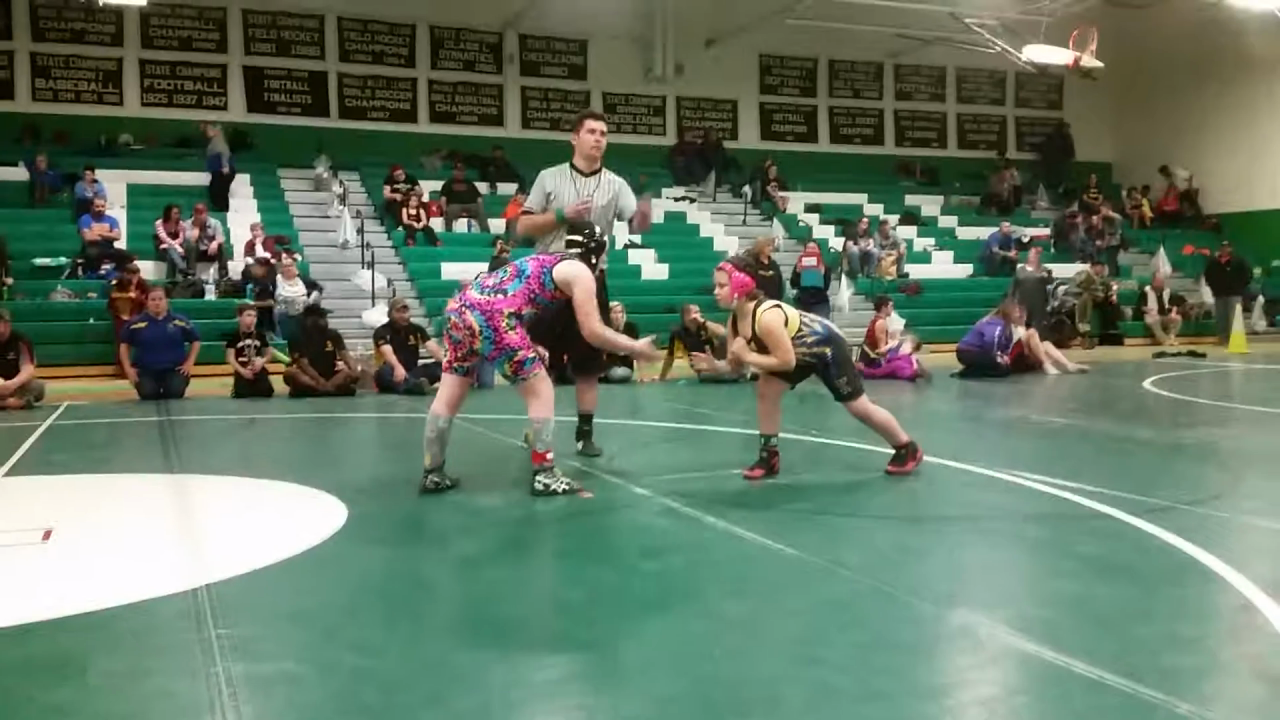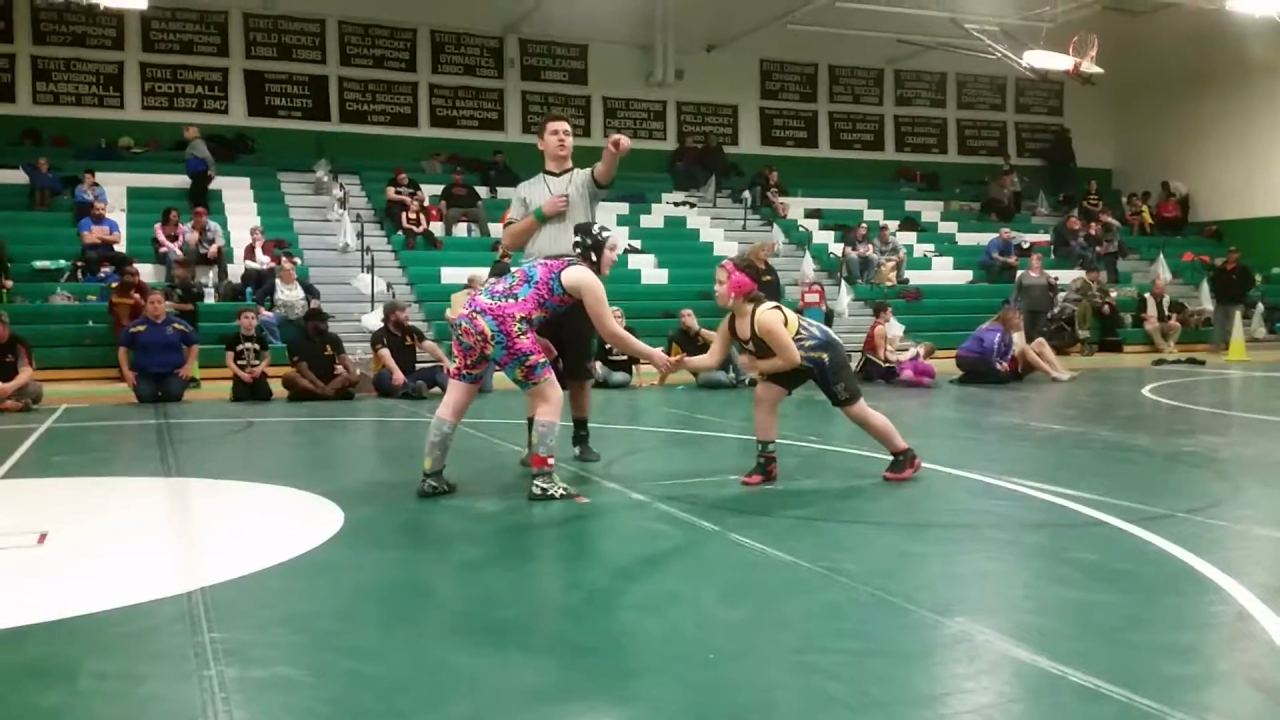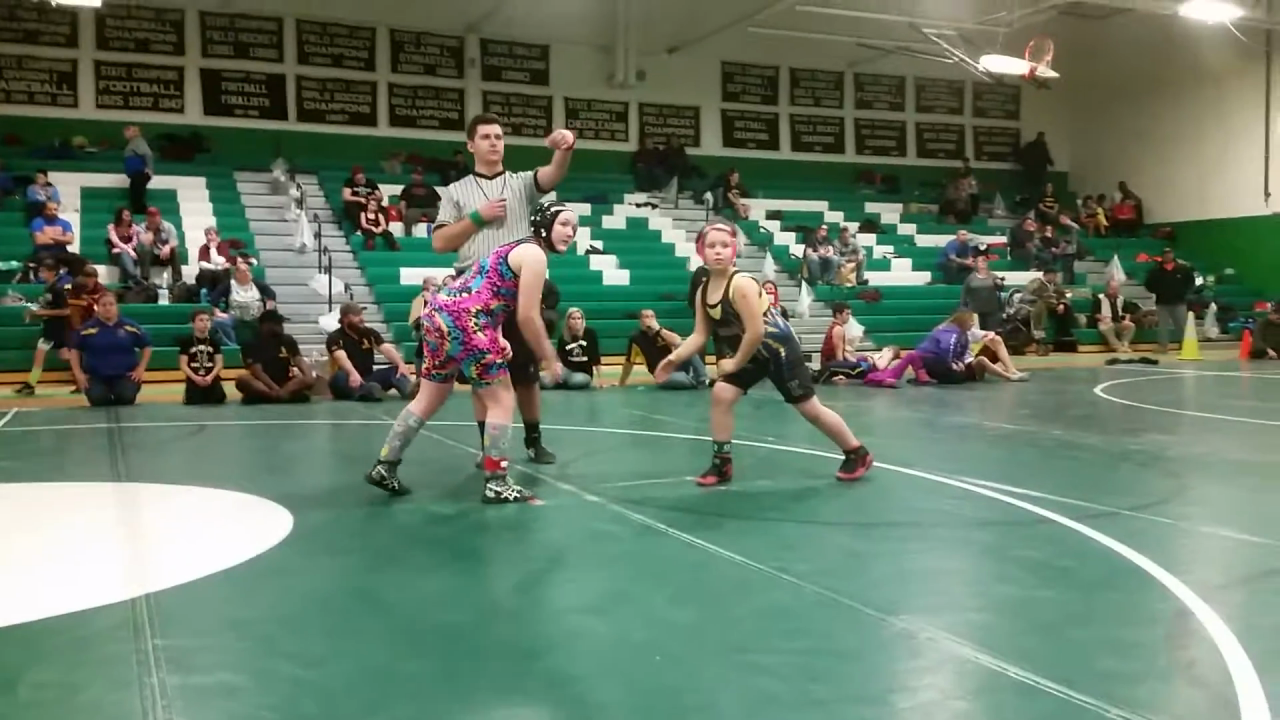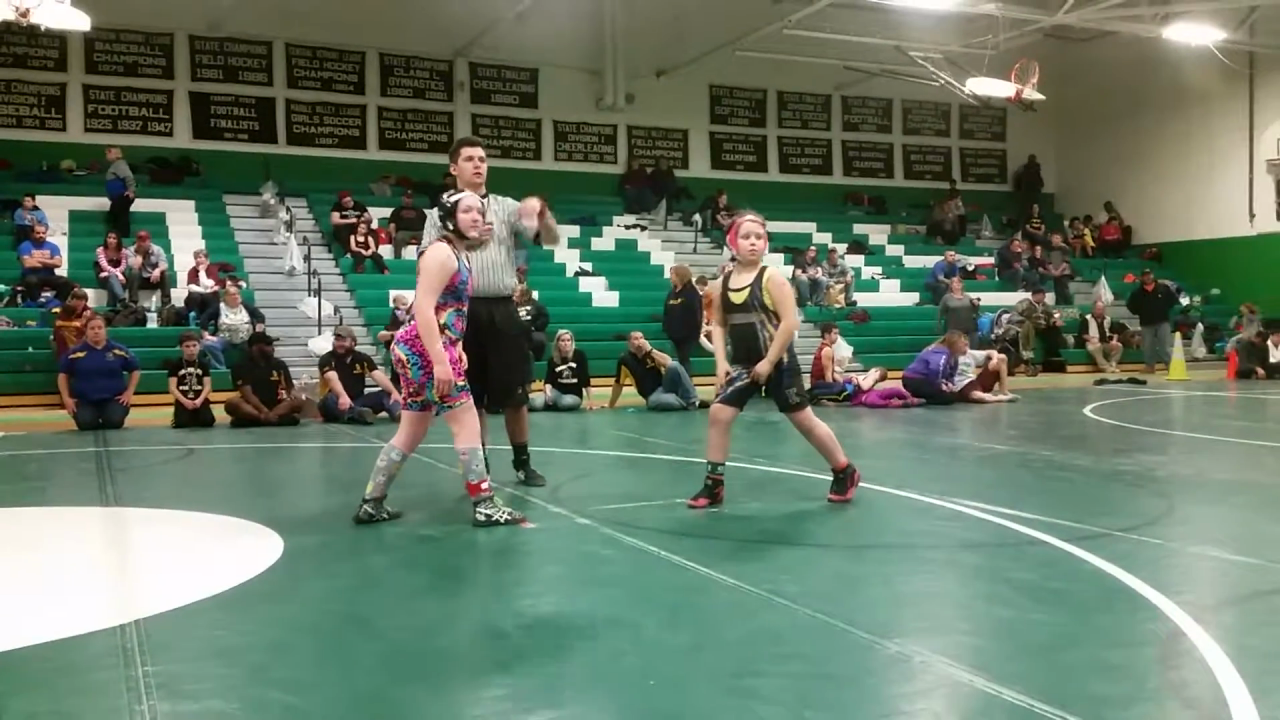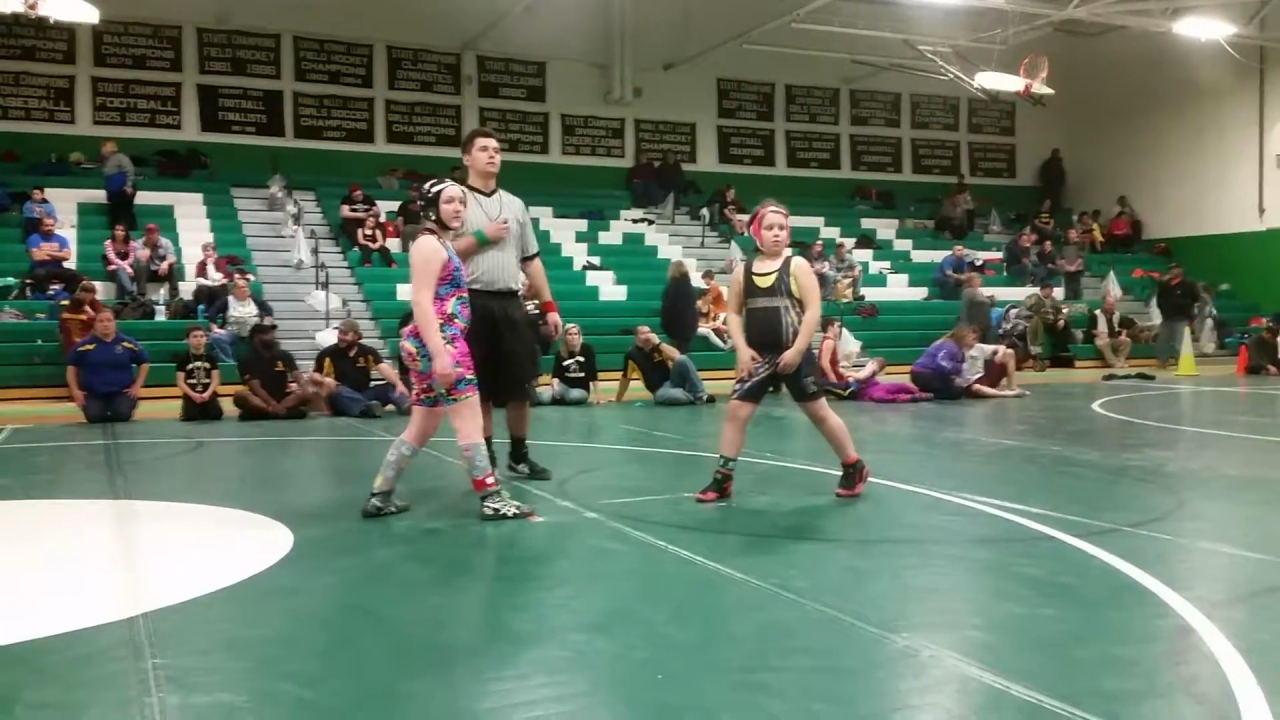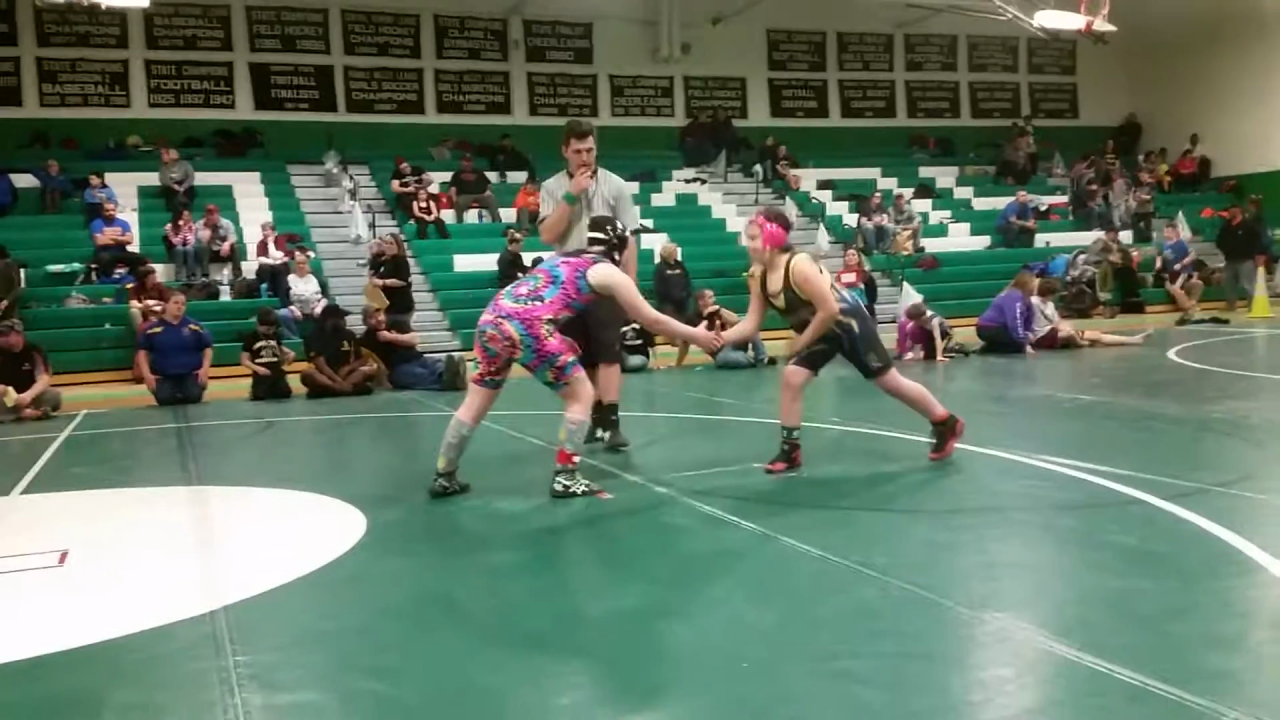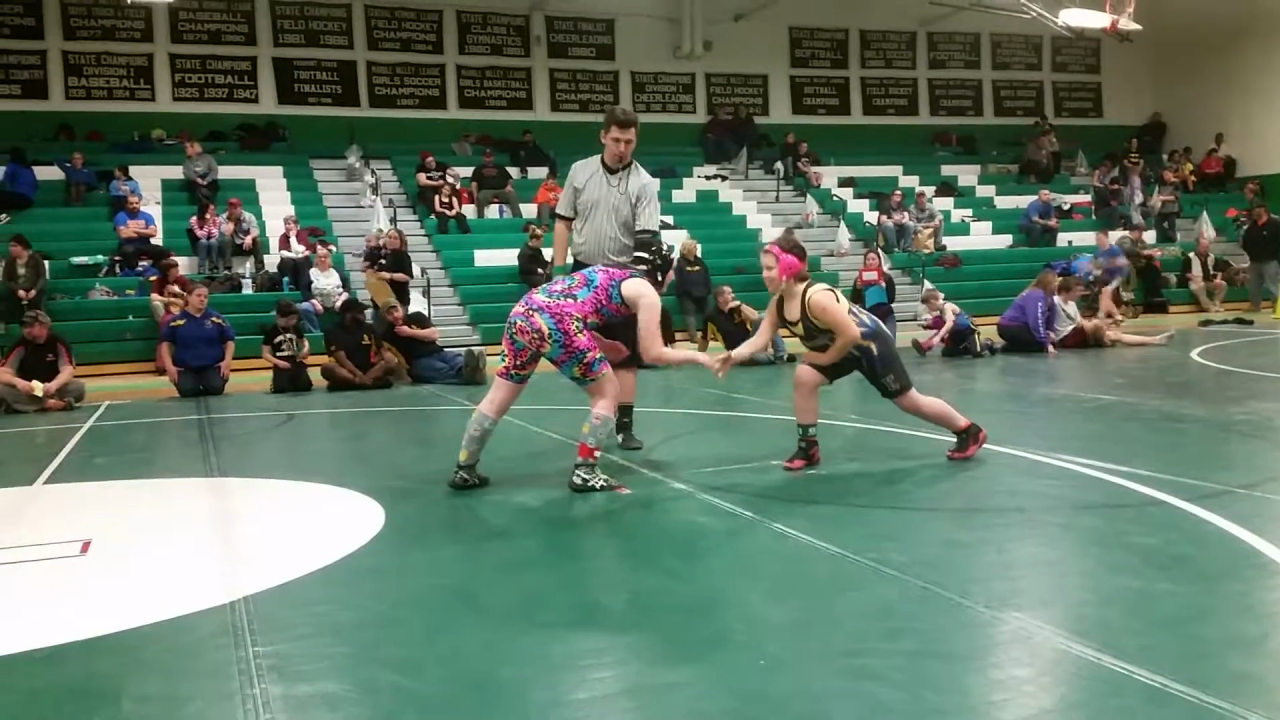
dt=0.7s
person 1, frame 1
left shoulder: (614, 184)
right shoulder: (549, 177)
left elbow: (636, 220)
right elbow: (523, 227)
right wrist: (561, 215)
left hip: (590, 280)
left knee: (589, 364)
left ankle: (585, 434)
person 1, frame 2
left shoulder: (586, 179)
right shoulder: (526, 189)
left elbow: (606, 170)
right elbow: (508, 241)
left wrist: (613, 150)
right wrist: (541, 213)
left knee: (579, 369)
left ankle: (581, 438)
right ankle: (535, 442)
person 1, frame 3
left shoulder: (521, 183)
right shoulder: (456, 191)
left elbow: (554, 174)
right elbow: (440, 243)
left wrist: (564, 149)
right wrist: (477, 217)
left knee: (526, 369)
left ankle: (533, 440)
person 1, frame 4
left shoulder: (507, 207)
right shoulder: (441, 214)
left elbow: (550, 238)
left wrist: (540, 212)
left hip: (501, 310)
right hip: (461, 312)
left knee: (515, 393)
right knee: (470, 397)
left ankle: (522, 462)
person 1, frame 5
left shoulder: (516, 205)
left elbow: (530, 260)
left wrist: (549, 306)
right wrist: (481, 237)
left hip: (510, 304)
right hip: (472, 304)
left knee: (520, 386)
right knee: (478, 389)
left ankle: (519, 456)
right ankle: (486, 459)
person 1, frame 6
left shoulder: (615, 185)
right shoulder: (552, 188)
left elbow: (628, 239)
right elbow: (547, 236)
left wrist: (629, 284)
right wrist: (571, 197)
left knee: (608, 350)
right knee: (584, 356)
left ankle: (612, 423)
right ankle: (598, 420)
person 1, frame 7
left shoulder: (644, 183)
right shoulder: (580, 171)
left elbow: (647, 238)
right elbow: (563, 223)
right wrist: (559, 271)
right hip: (584, 272)
left knee: (625, 353)
left ankle: (625, 426)
person 2, frame 1
left shoulder: (545, 261)
right shoulder: (579, 271)
right elbow: (593, 331)
left wrist: (529, 347)
right wrist: (636, 348)
left hip: (461, 309)
right hip: (492, 319)
left knee: (449, 396)
right knee: (541, 393)
left ankle: (433, 473)
right ankle: (544, 475)
person 2, frame 2
left shoulder: (552, 265)
right shoulder: (586, 276)
right elbow: (611, 333)
left wrist: (537, 341)
right wrist: (652, 355)
left hip: (470, 316)
right hip: (501, 326)
left knee: (454, 401)
right knee: (550, 398)
left ankle: (431, 477)
right ankle: (543, 480)
person 2, frame 3
left shoulder: (519, 249)
right shoulder: (535, 254)
right elbow: (528, 316)
left wrist: (497, 338)
right wrist: (550, 359)
left hip: (439, 316)
right hip: (462, 323)
left knee: (428, 399)
right knee: (502, 399)
left ankle: (385, 467)
right ankle: (496, 483)
person 2, frame 4
left shoulder: (459, 254)
right shoulder: (441, 252)
right elbow: (423, 309)
left wrist: (457, 348)
right wrist: (441, 360)
left hip: (415, 350)
right hip: (425, 350)
left knee: (410, 434)
right knee: (466, 423)
left ankle: (371, 503)
right ankle: (484, 505)
person 2, frame 5
left shoulder: (442, 245)
right shoulder: (429, 243)
right elbow: (422, 303)
right wrist: (441, 353)
left hip: (438, 344)
right hip: (437, 344)
left knee: (422, 427)
right knee: (469, 419)
left ankle: (380, 496)
right ankle: (492, 499)
person 2, frame 6
left shoulder: (566, 259)
right shoulder: (609, 273)
right elbow: (651, 319)
left wrist: (557, 340)
right wrist: (696, 336)
left hip: (494, 319)
right hip: (527, 328)
left knee: (475, 403)
right knee: (581, 395)
left ankle: (443, 477)
right ankle: (565, 477)
person 2, frame 7
left shoulder: (611, 274)
right shoulder: (646, 292)
right elbow: (653, 354)
left wrist: (606, 345)
right wrist: (696, 356)
left hip: (524, 312)
right hip: (557, 323)
left knee: (498, 396)
right knee: (607, 392)
left ankle: (464, 470)
right ankle: (584, 471)
person 3, frame 1
left shoulder: (767, 316)
right shoulder: (734, 322)
left elbow: (786, 361)
right elbow: (734, 364)
left wrist: (748, 356)
right wrist: (711, 364)
left hip: (827, 347)
right hip: (801, 351)
left knee: (858, 406)
right knee: (766, 390)
left ankle: (907, 448)
right ankle: (769, 457)
person 3, frame 2
left shoulder: (766, 317)
right shoulder: (730, 323)
left elbow: (791, 358)
right elbow: (711, 359)
left wrist: (755, 364)
right wrist: (683, 362)
left hip: (823, 352)
right hip: (797, 356)
left knee: (856, 411)
right knee: (763, 396)
left ankle: (905, 455)
right ankle: (766, 464)
person 3, frame 3
left shoulder: (742, 284)
right shoulder: (704, 291)
left elbow: (756, 331)
right elbow: (700, 335)
left wrist: (735, 362)
right wrist: (674, 358)
left hip: (778, 349)
right hip: (748, 353)
left knee: (808, 407)
right knee: (721, 395)
left ankle: (857, 453)
right ankle: (722, 465)
person 3, frame 4
left shoulder: (772, 277)
right shoulder: (723, 283)
left elbow: (790, 322)
right elbow: (718, 324)
left wrist: (769, 361)
right wrist: (721, 360)
left hip: (778, 362)
right hip: (741, 363)
left knee: (804, 420)
right knee: (718, 415)
left ankle: (845, 472)
right ankle: (713, 485)
person 3, frame 5
left shoulder: (797, 266)
right shoulder: (743, 271)
left elbow: (813, 310)
right elbow: (734, 313)
left wrist: (797, 349)
right wrist: (742, 348)
left hip: (793, 354)
right hip: (758, 355)
left knee: (819, 412)
right knee: (736, 411)
left ankle: (854, 468)
right ankle: (722, 479)
person 3, frame 6
left shoulder: (800, 266)
right shoulder: (761, 279)
left elbow: (829, 308)
right elbow: (750, 325)
left wrist: (805, 340)
right wrist: (720, 338)
left hip: (849, 324)
right hip: (818, 332)
left knee: (890, 381)
right knee: (792, 378)
left ankle: (946, 424)
right ankle: (789, 450)
person 3, frame 7
left shoulder: (816, 297)
right shoulder: (777, 305)
left elbow: (851, 334)
right elbow: (759, 340)
left wrist: (827, 357)
right wrist: (732, 357)
left hip: (871, 343)
right hip: (842, 346)
left knee: (909, 401)
right knee: (804, 378)
left ankle: (969, 431)
right ankle: (808, 449)
